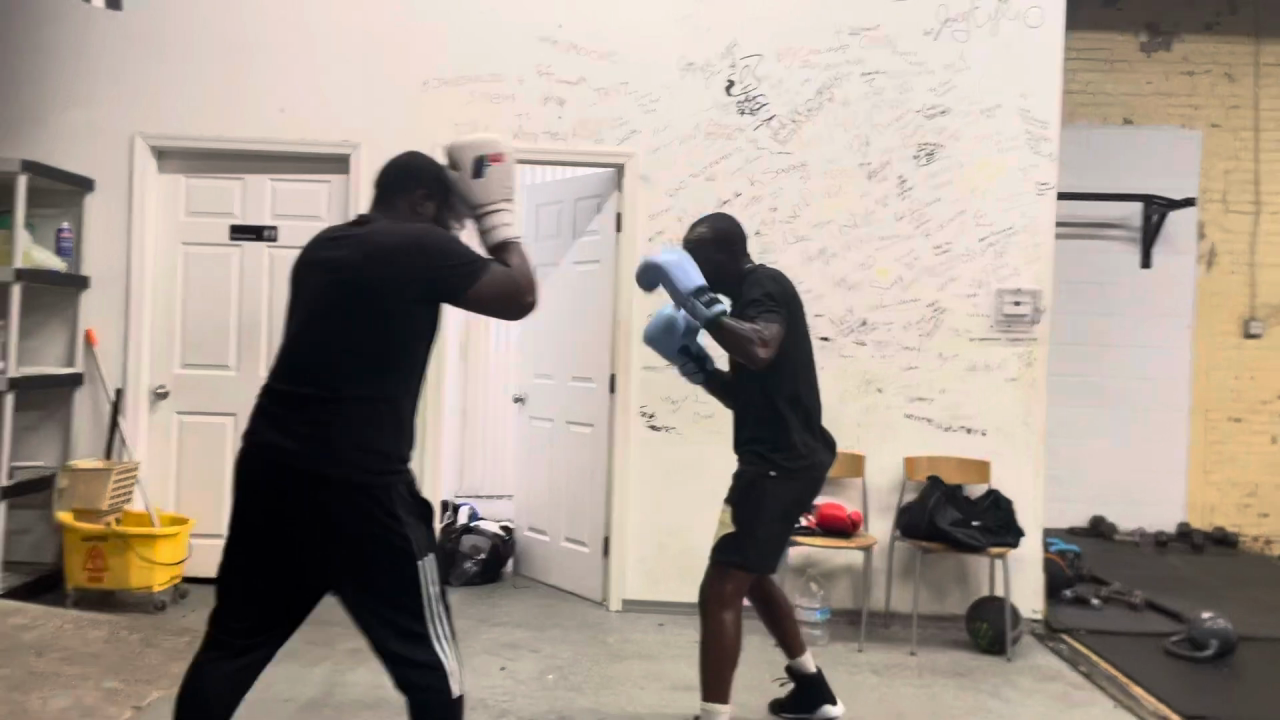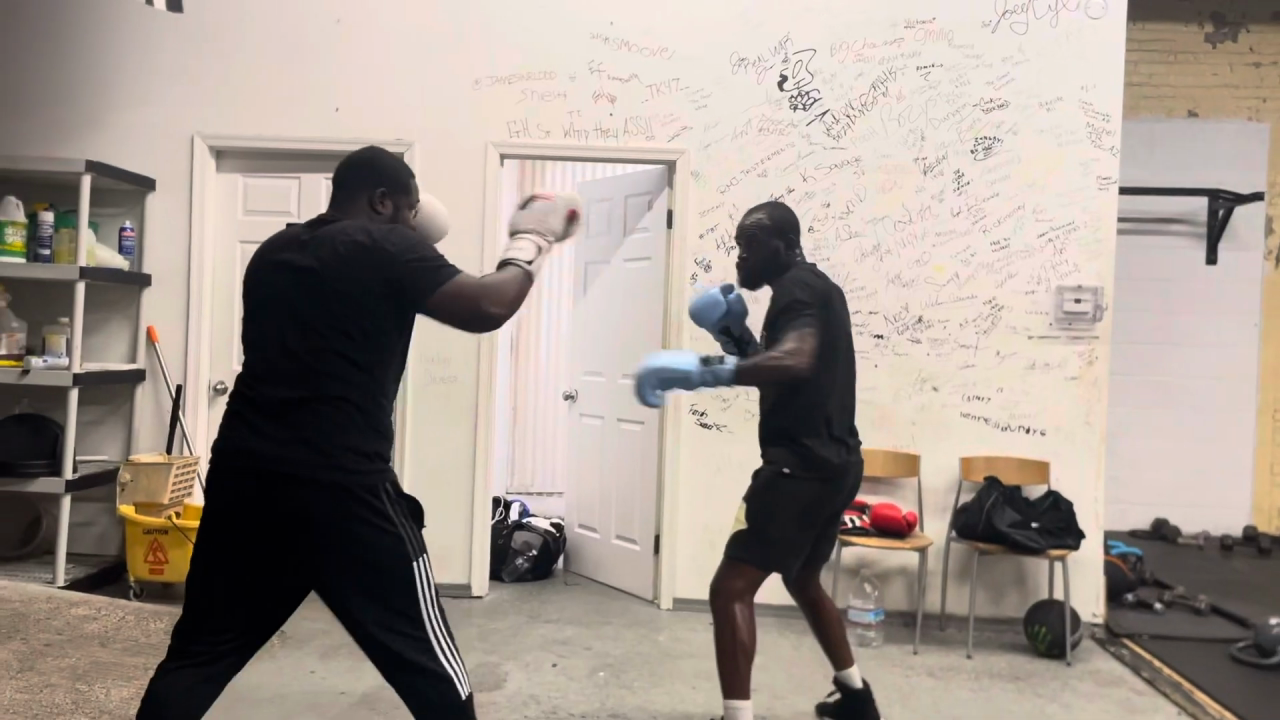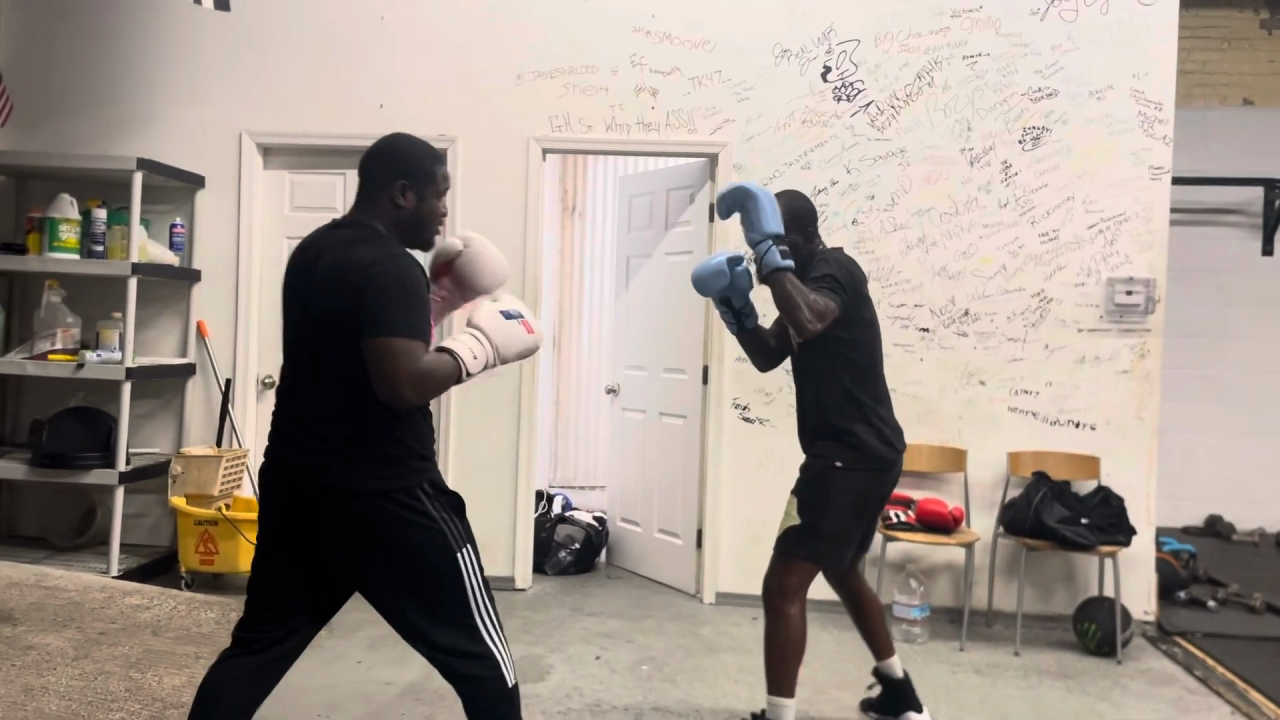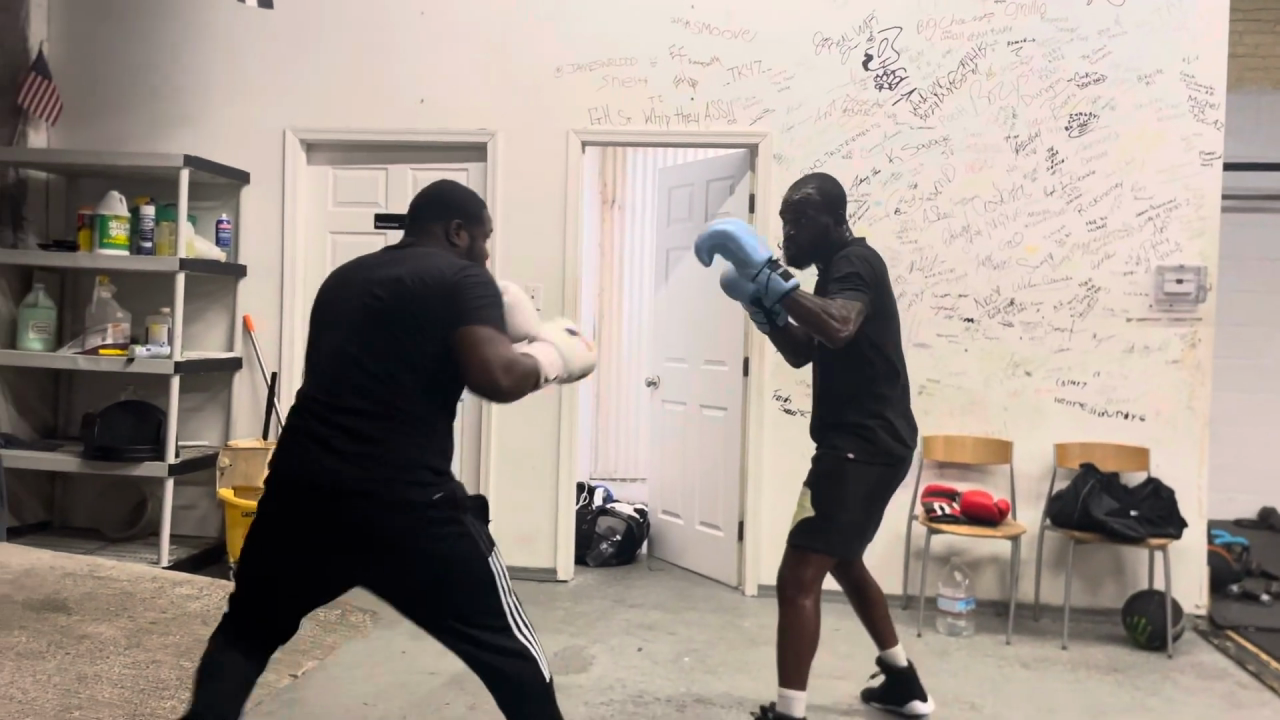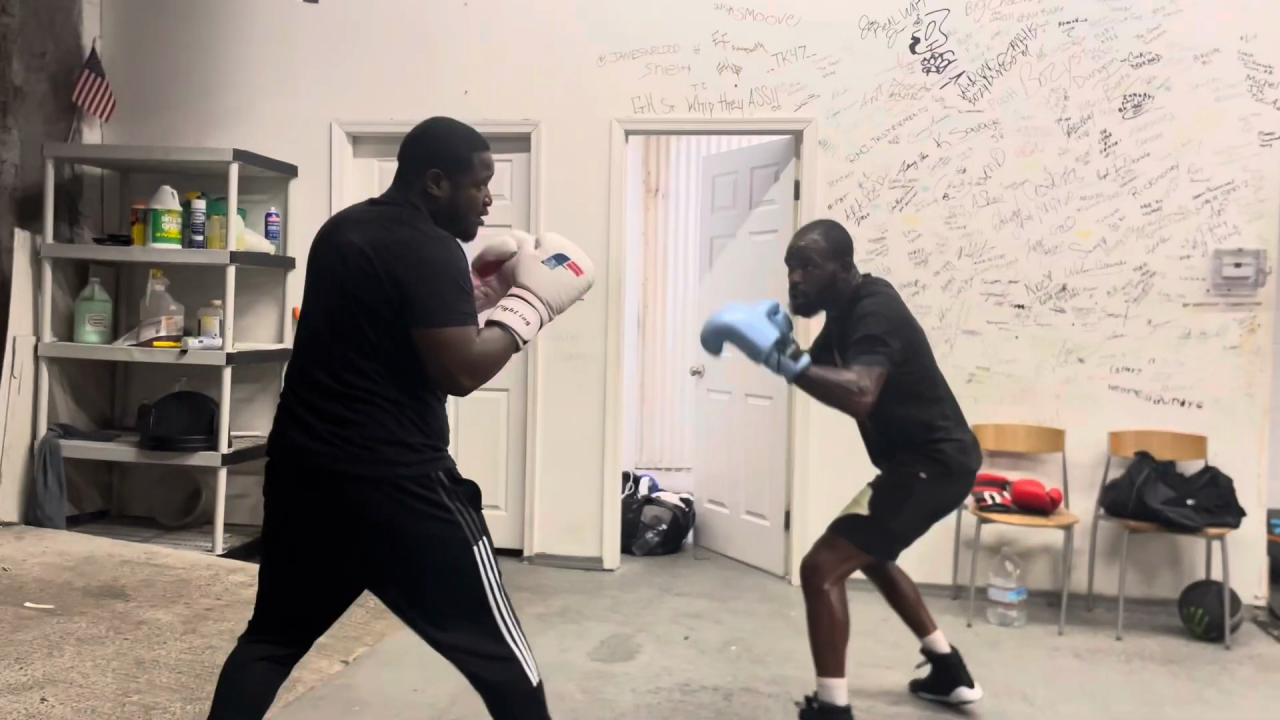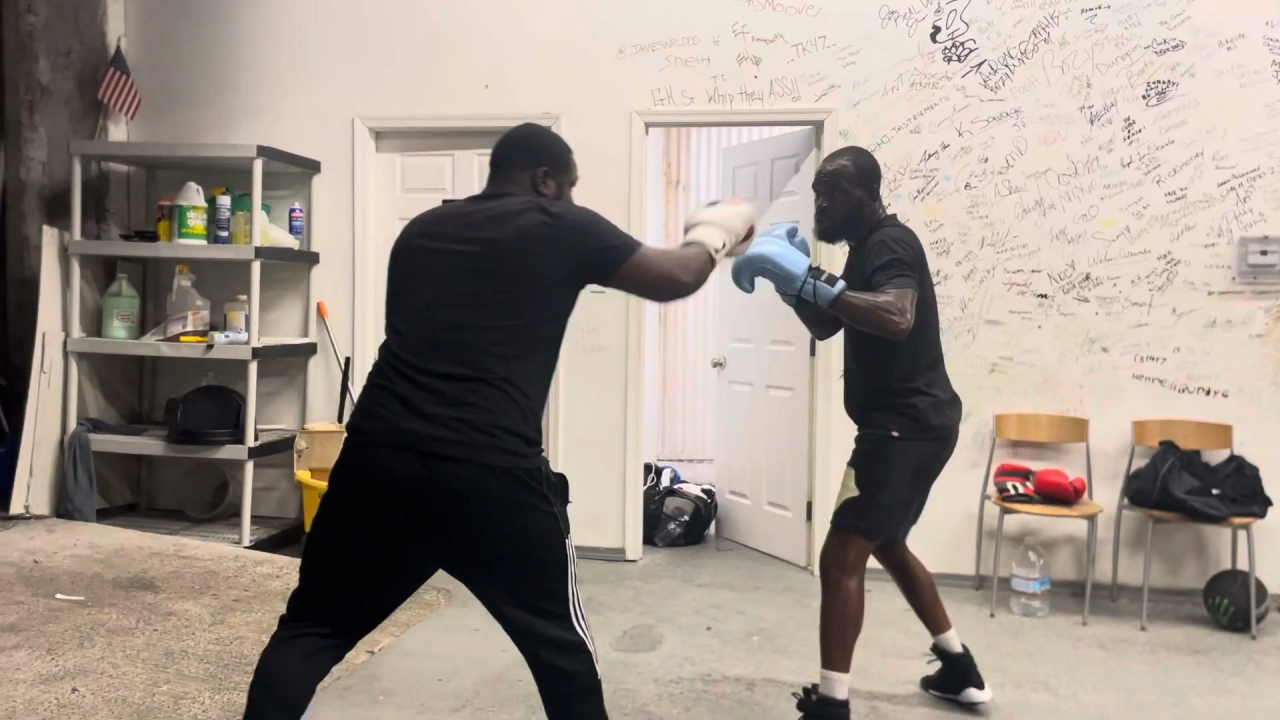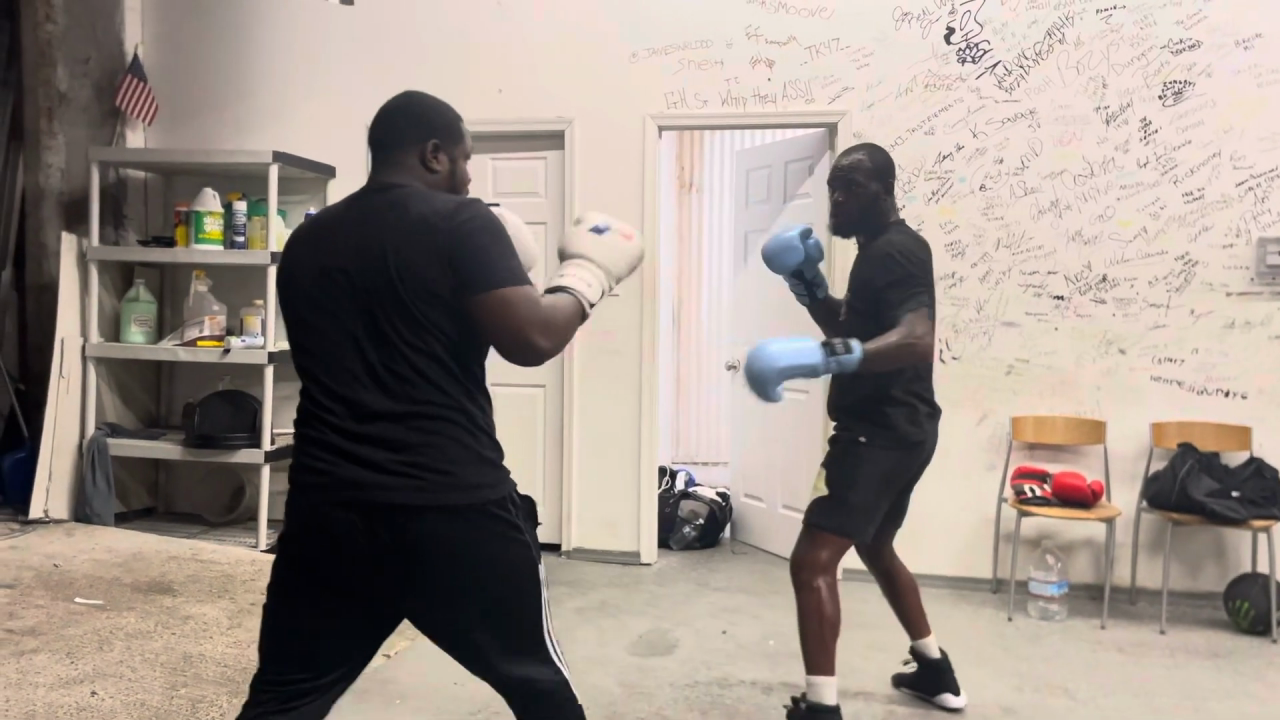
dt=0.7s
person 1, frame 1
left shoulder: (324, 248)
right shoulder: (422, 250)
right elbow: (518, 297)
right wrist: (498, 210)
left hip: (269, 466)
right hip: (357, 483)
left knee: (233, 641)
right knee: (424, 659)
person 1, frame 2
left shoulder: (273, 252)
right shoulder: (386, 248)
right elbow: (483, 308)
right wrist: (531, 241)
left hip: (242, 477)
right hip: (341, 488)
left knee: (197, 653)
right knee: (427, 667)
person 1, frame 3
left shoulder: (313, 251)
right shoulder: (390, 265)
right elbow: (402, 385)
left wrist: (441, 297)
right wrist: (482, 343)
left hip: (295, 484)
right hip: (388, 494)
left knee: (257, 647)
right knee: (478, 657)
person 1, frame 4
left shoulder: (344, 278)
right shoulder: (461, 279)
right elbow: (495, 378)
right wrist: (554, 356)
left hip: (304, 486)
right hip: (408, 501)
left knee: (245, 635)
right knee: (510, 654)
person 1, frame 5
left shoulder: (341, 229)
right shoulder: (429, 251)
right elbow: (459, 370)
left wrist: (469, 291)
right wrist: (532, 301)
left hip: (302, 468)
right hip: (396, 482)
left knee: (272, 637)
right knee: (497, 655)
person 1, frame 6
left shoulder: (422, 231)
right shoulder: (560, 228)
right elbow: (674, 277)
right wrist: (718, 229)
left hip: (379, 456)
right hip: (490, 472)
left knee: (310, 630)
right knee: (560, 645)
person 1, frame 7
left shoulder: (305, 243)
right shoulder: (460, 223)
right elbow: (531, 339)
right wrist: (587, 272)
left hip: (329, 508)
right hip: (457, 507)
person 2, frame 1
left shoulder: (767, 287)
right shoulder: (751, 295)
left elbow: (760, 351)
right elbow: (740, 392)
left wrist: (697, 300)
right wrist: (691, 359)
left hip: (778, 464)
right hip: (783, 459)
left knee: (718, 592)
right knee: (749, 576)
person 2, frame 2
left shoulder: (799, 289)
right shoulder: (817, 289)
left elbow: (795, 362)
left wrist: (706, 371)
right wrist: (738, 340)
left hip: (799, 465)
right hip: (836, 465)
left knee: (731, 589)
right knee: (801, 579)
person 2, frame 3
left shoulder: (833, 270)
right shoulder: (816, 276)
left elbow: (807, 323)
right elbow: (768, 354)
left wrist: (766, 250)
right wrist: (735, 306)
left hip: (847, 456)
right hip: (865, 452)
left knee: (784, 585)
right knee: (843, 570)
person 2, frame 4
left shoulder: (855, 263)
right shoulder: (839, 267)
left elbow: (837, 327)
right elbow: (803, 352)
left wrist: (768, 276)
right wrist: (762, 307)
left hip: (860, 446)
right hip: (873, 443)
left knee: (798, 577)
right knee: (844, 560)
person 2, frame 5
left shoulder: (874, 312)
right shoulder: (847, 309)
left elbow: (859, 396)
right elbow: (820, 373)
left wrist: (777, 352)
right wrist: (778, 345)
left hip: (934, 465)
right hip: (929, 459)
left knee: (823, 568)
right knee: (868, 552)
right ankle: (950, 671)
person 2, frame 6
left shoulder: (890, 244)
right shoulder: (868, 248)
left elbow: (897, 319)
right elbow: (827, 326)
left wrist: (813, 282)
right wrist: (795, 284)
left hip: (903, 425)
right hip: (916, 422)
left knee: (842, 559)
right knee: (887, 544)
right ankle: (959, 668)
person 2, frame 7
left shoulder: (893, 250)
right shoulder: (881, 250)
left elbow: (914, 342)
right elbow: (848, 328)
left wrist: (823, 355)
right wrist: (808, 284)
left hip: (878, 432)
right hip: (898, 430)
left knee: (812, 561)
right knee: (874, 545)
right ankle: (936, 672)
